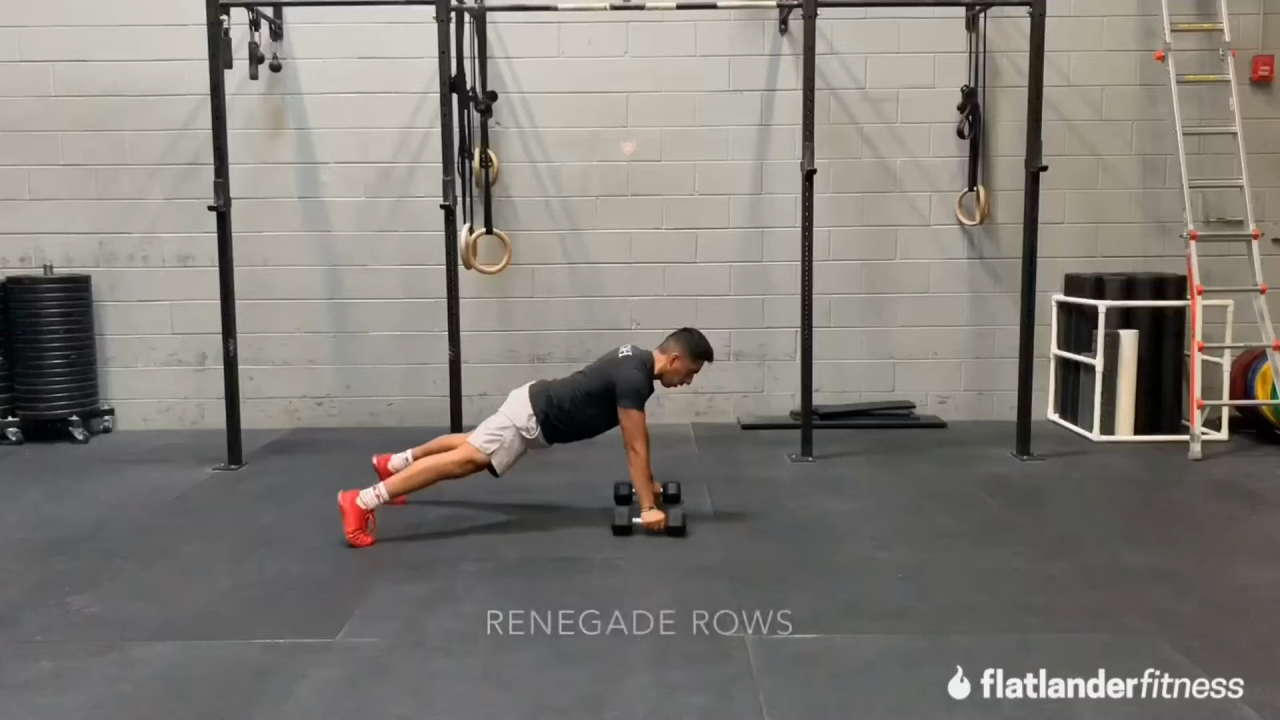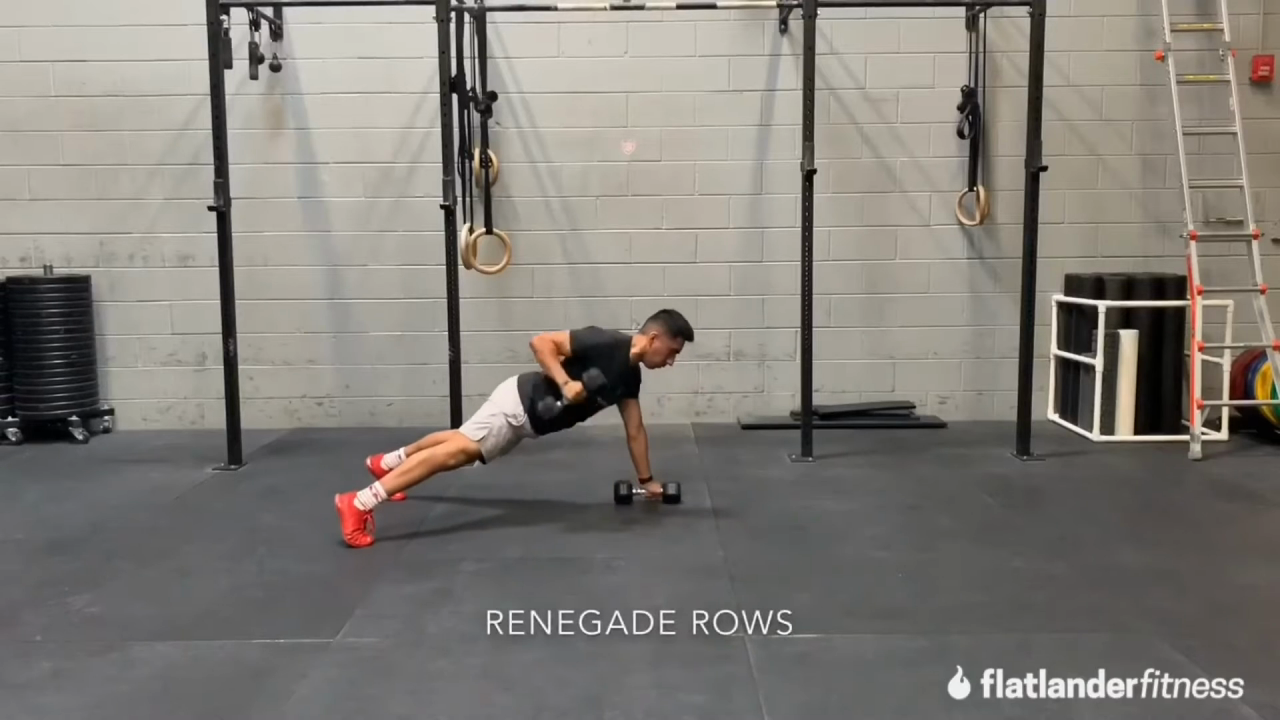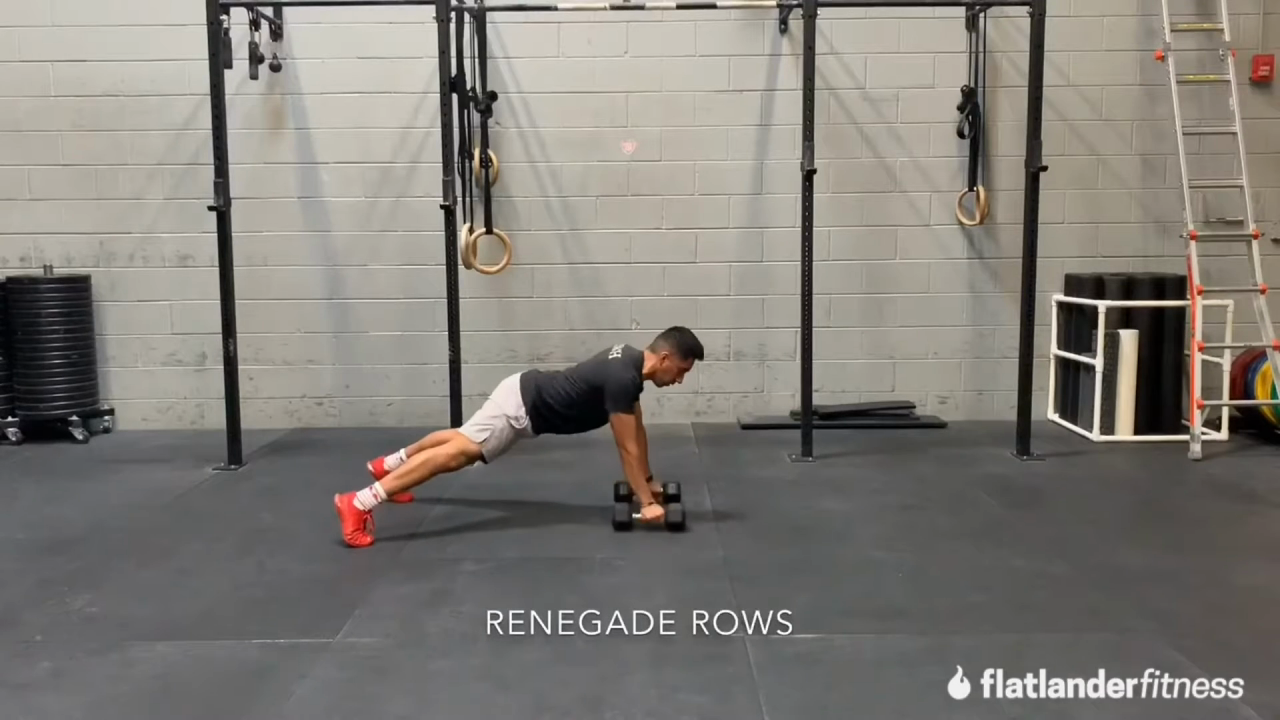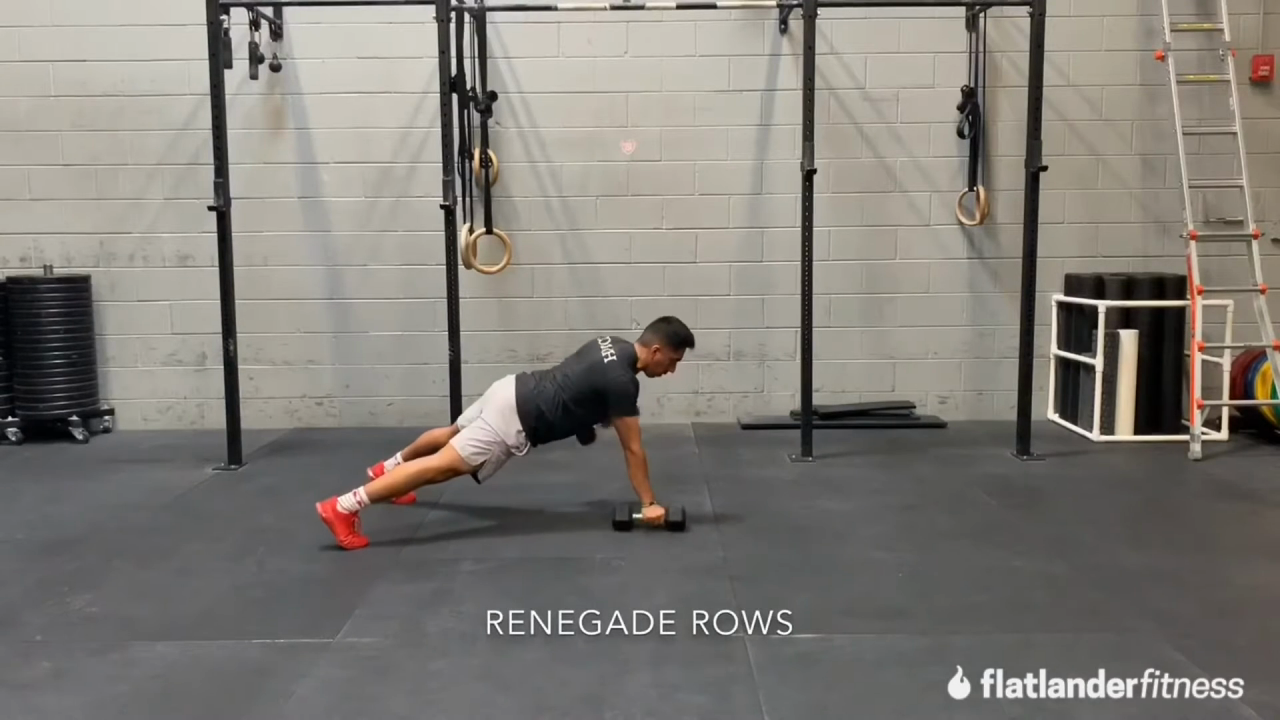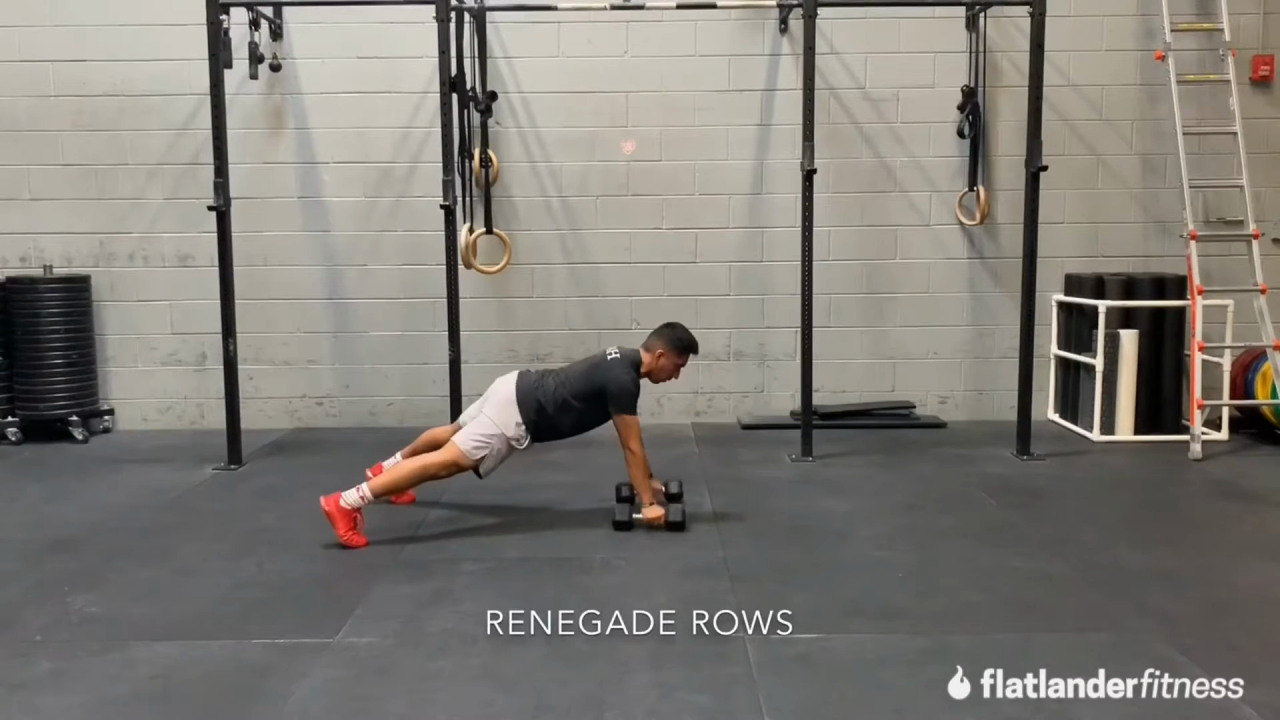
dt=0.7s
person 1, frame 1
left shoulder: (638, 363)
right shoulder: (633, 377)
left elbow: (639, 435)
right elbow: (635, 447)
left wrist: (649, 482)
right wrist: (647, 506)
left hip: (535, 411)
right hip: (532, 416)
left knee: (470, 444)
right knee: (465, 459)
left ankle: (393, 462)
right ankle: (361, 502)
person 1, frame 2
left shoulder: (630, 372)
right shoulder: (605, 343)
left elbow: (635, 429)
right elbow: (540, 341)
left wrist: (647, 480)
right wrist: (566, 384)
left hip: (532, 416)
right hip: (521, 402)
left knee: (459, 440)
right knee: (457, 451)
left ankle: (386, 462)
right ankle: (359, 503)
person 1, frame 3
left shoulder: (631, 363)
right shoulder: (623, 378)
left elbow: (637, 429)
right elbow: (627, 447)
left wrist: (649, 480)
right wrist: (646, 502)
left hip: (527, 393)
right hip: (523, 403)
left knee: (462, 437)
right knee: (457, 452)
left ankle: (388, 464)
right ankle: (359, 503)
person 1, frame 4
left shoulder: (614, 345)
right shoulder: (622, 380)
right elbow: (633, 448)
left wrist: (604, 417)
right wrist: (649, 503)
left hip: (513, 389)
right hip: (518, 418)
left knee: (452, 435)
right knee: (444, 465)
left ankle: (387, 468)
right ankle: (344, 506)
person 1, frame 5
left shoulder: (624, 362)
right shoulder: (623, 380)
left elbow: (632, 433)
right elbow: (631, 446)
left wrist: (648, 478)
right wrist: (647, 502)
left hip: (515, 388)
right hip: (516, 414)
left knee: (453, 433)
right knee: (447, 460)
left ankle: (387, 467)
right ankle: (347, 502)
